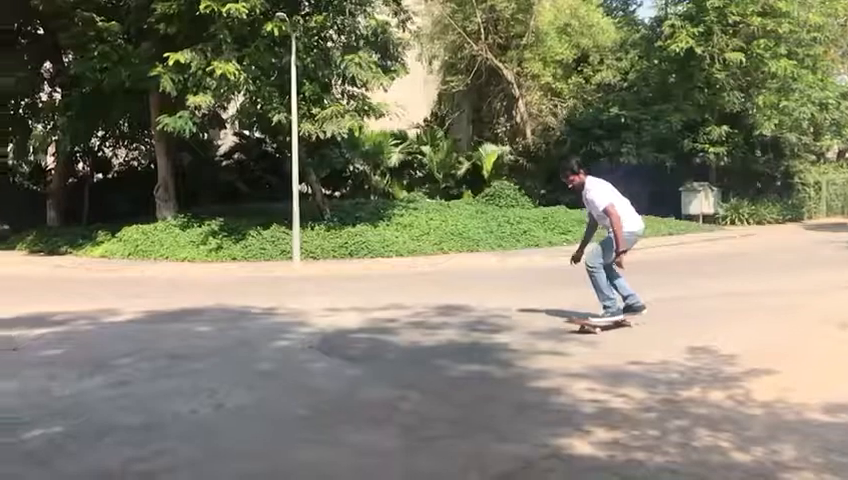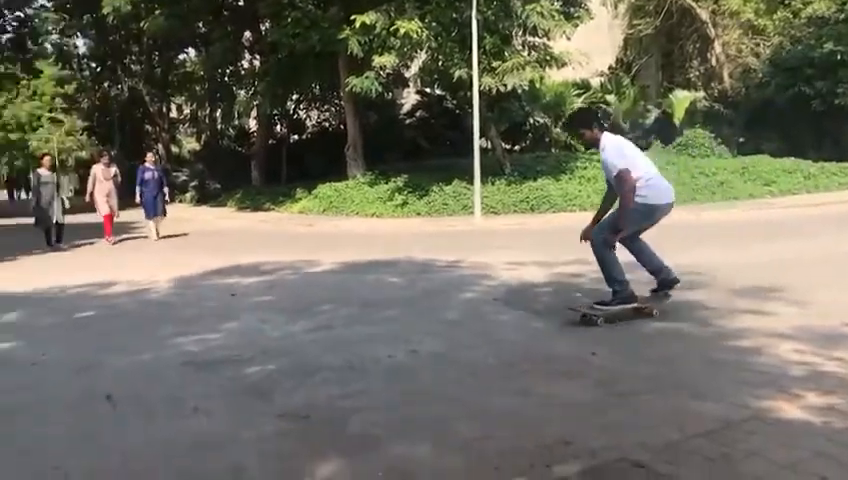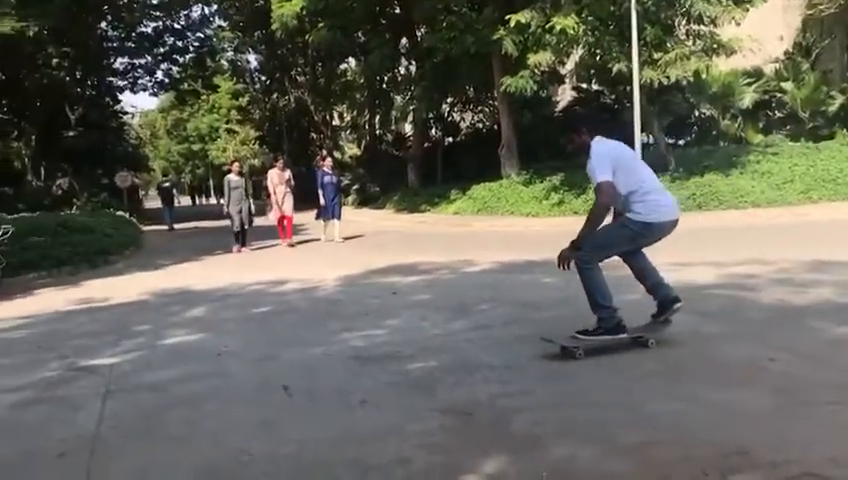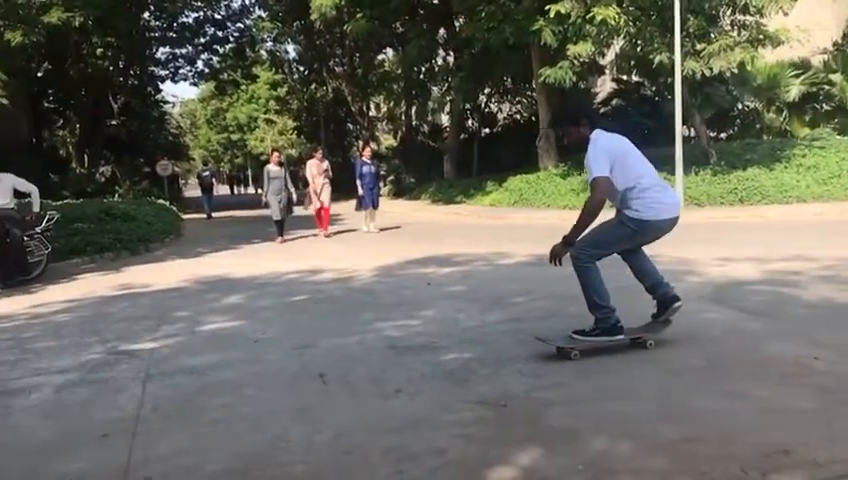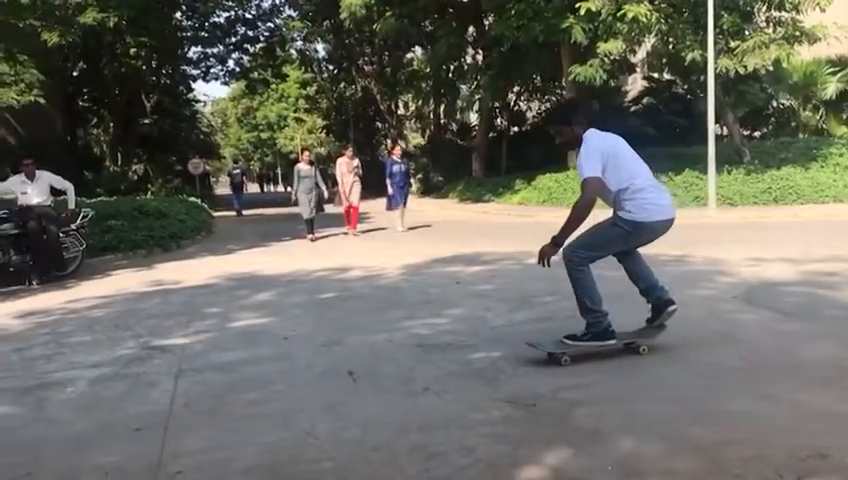
dt=0.7s
person 1, frame 1
left shoulder: (595, 190)
right shoulder: (587, 191)
left elbow: (615, 217)
right elbow: (592, 222)
left wrist: (620, 251)
right wrist: (581, 249)
left hip: (628, 227)
right hip: (629, 228)
left knee: (593, 263)
right knee: (603, 264)
left ankle: (612, 309)
right ankle: (633, 303)
person 1, frame 2
left shoulder: (609, 150)
right shoulder: (611, 144)
left elbow: (627, 186)
right elbow: (613, 190)
left wrist: (617, 228)
right wrist: (594, 222)
left hip: (650, 200)
right hip: (663, 197)
left knee: (599, 237)
right knee: (627, 235)
left ankle: (622, 294)
right ankle: (665, 277)
person 1, frame 3
left shoulder: (598, 155)
right shoulder: (611, 147)
left elbow: (604, 202)
left wrist: (575, 246)
right wrist: (613, 238)
left hip: (648, 217)
right hip: (668, 213)
left knee: (584, 256)
right knee: (625, 245)
left ankle: (609, 323)
right ankle: (666, 298)
person 1, frame 4
left shoulder: (596, 149)
right shoulder: (611, 140)
left elbow: (598, 197)
left wrist: (567, 242)
right wrist: (617, 229)
left hip: (647, 215)
right hip: (669, 210)
left knee: (582, 254)
right knee: (625, 243)
left ankle: (607, 324)
right ankle: (665, 297)
person 1, frame 5
left shoulder: (590, 148)
right shoulder: (607, 139)
left elbow: (588, 198)
left wrist: (556, 242)
right wrist: (615, 230)
left hip: (642, 216)
right hip: (664, 211)
left knee: (575, 256)
right knee: (621, 246)
left ankle: (599, 328)
right ankle: (660, 300)
